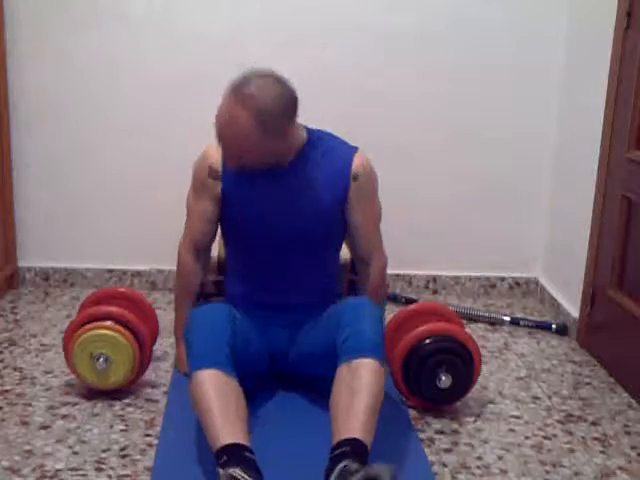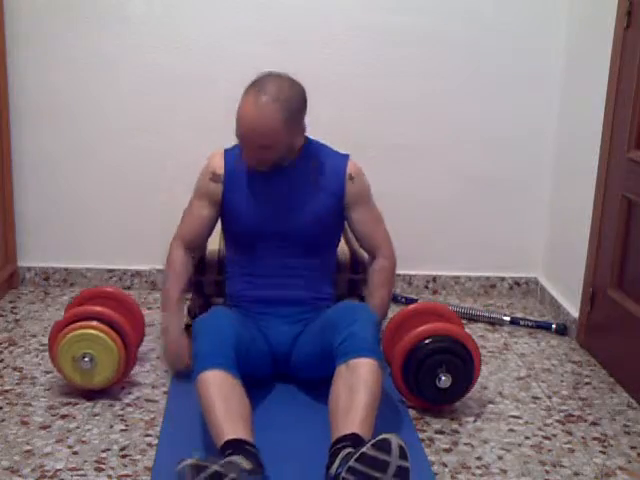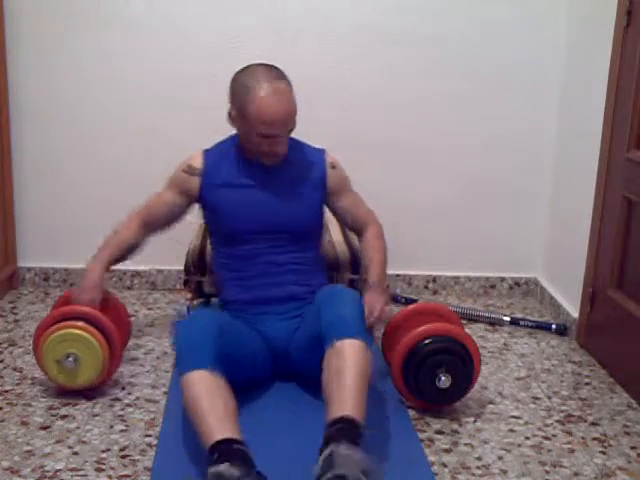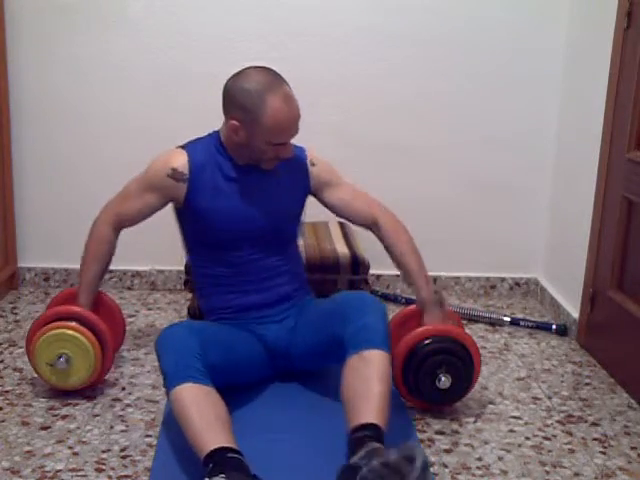
dt=0.5s
person 1, frame 1
left shoulder: (351, 168)
right shoulder: (214, 164)
left elbow: (371, 261)
right elbow: (193, 253)
left wrist: (368, 336)
right wrist: (183, 339)
left hip: (314, 328)
right hip: (247, 328)
left knee: (360, 315)
right knee: (206, 322)
person 1, frame 2
left shoulder: (343, 173)
right shoulder: (221, 169)
left elbow: (382, 256)
right elbow: (184, 247)
left wrist: (367, 331)
right wrist: (172, 322)
left hip: (315, 329)
right hip: (247, 328)
left knee: (355, 318)
right knee: (213, 325)
person 1, frame 3
left shoulder: (321, 166)
right shoulder: (202, 169)
left elbow: (367, 224)
right elbow: (142, 222)
left wrist: (374, 288)
right wrist: (97, 268)
left hip: (308, 328)
right hip: (243, 332)
left knee: (341, 301)
right knee: (194, 328)
person 1, frame 4
left shoulder: (305, 166)
right shoulder: (183, 168)
left elbow: (378, 219)
right elbow: (109, 222)
left wrist: (428, 301)
right wrist: (83, 308)
left hip: (301, 321)
right hip: (233, 334)
left knee: (365, 309)
right knee: (176, 342)
